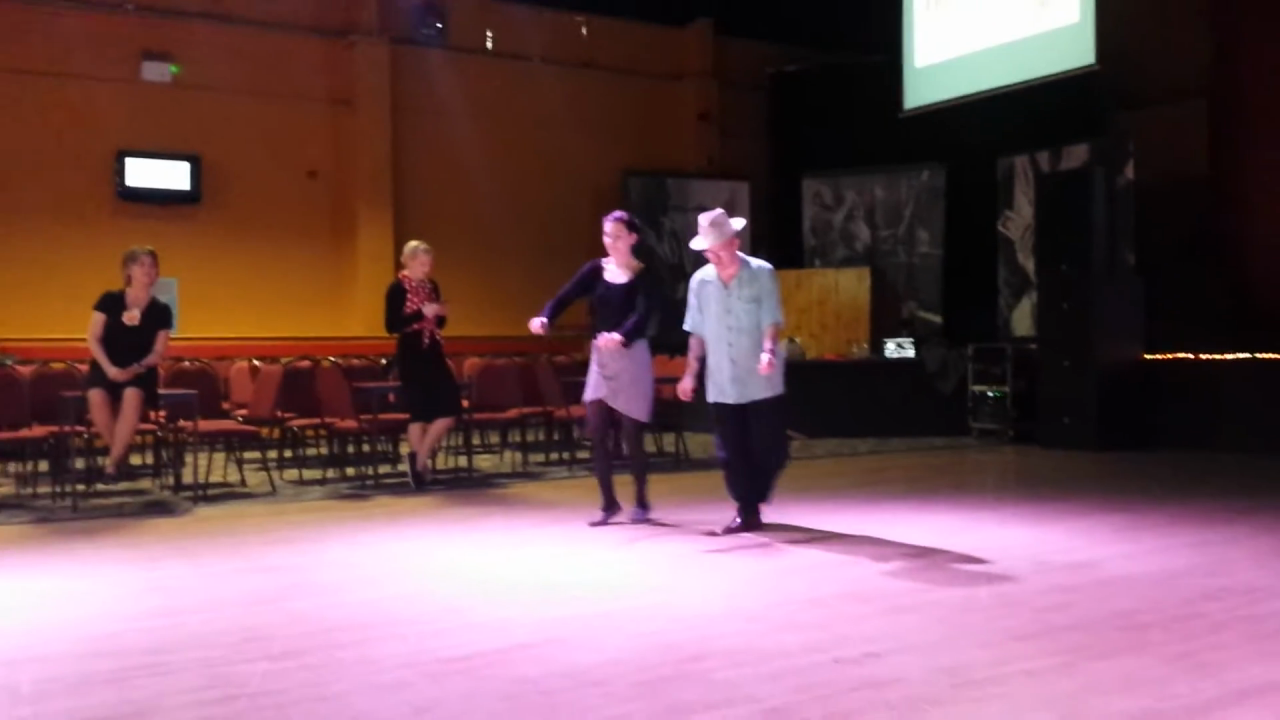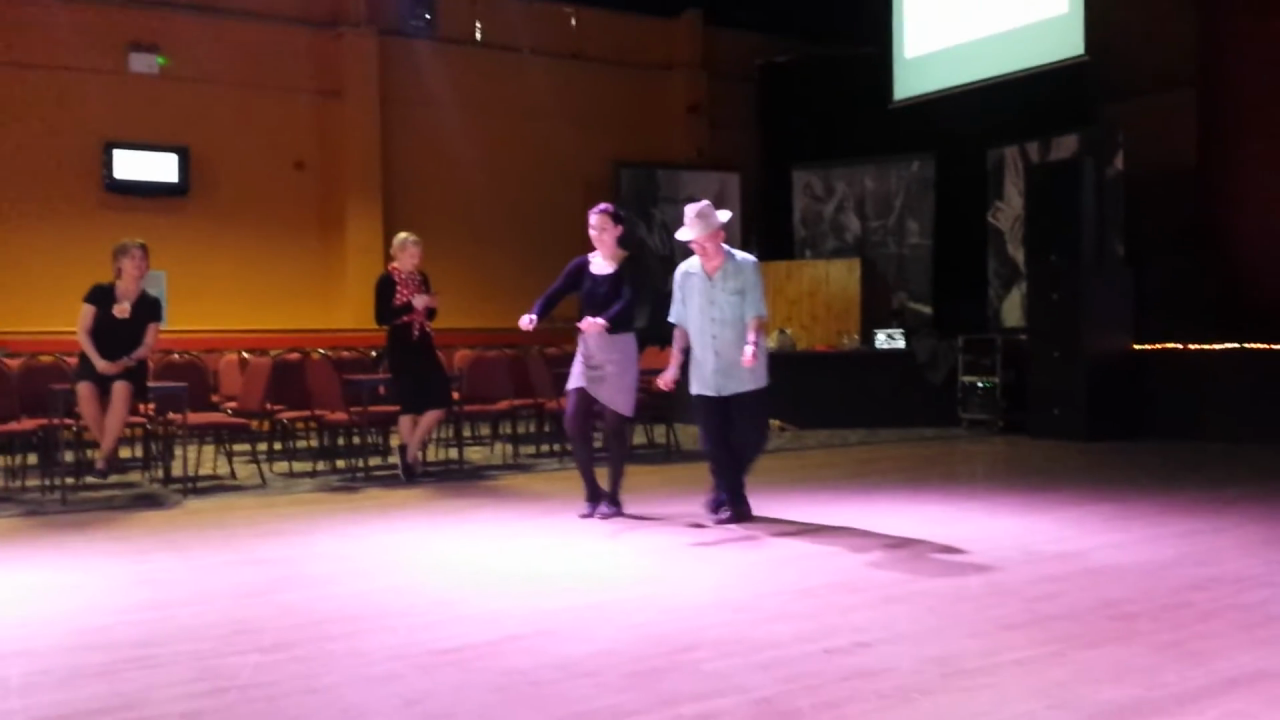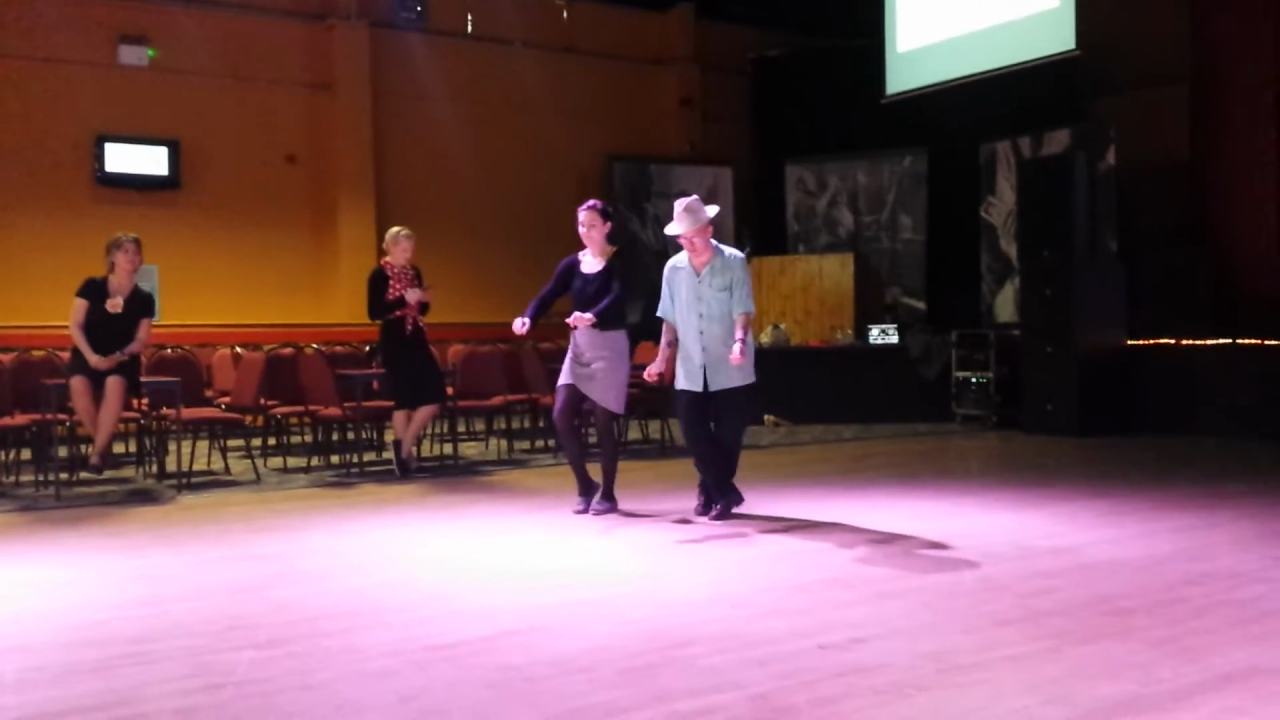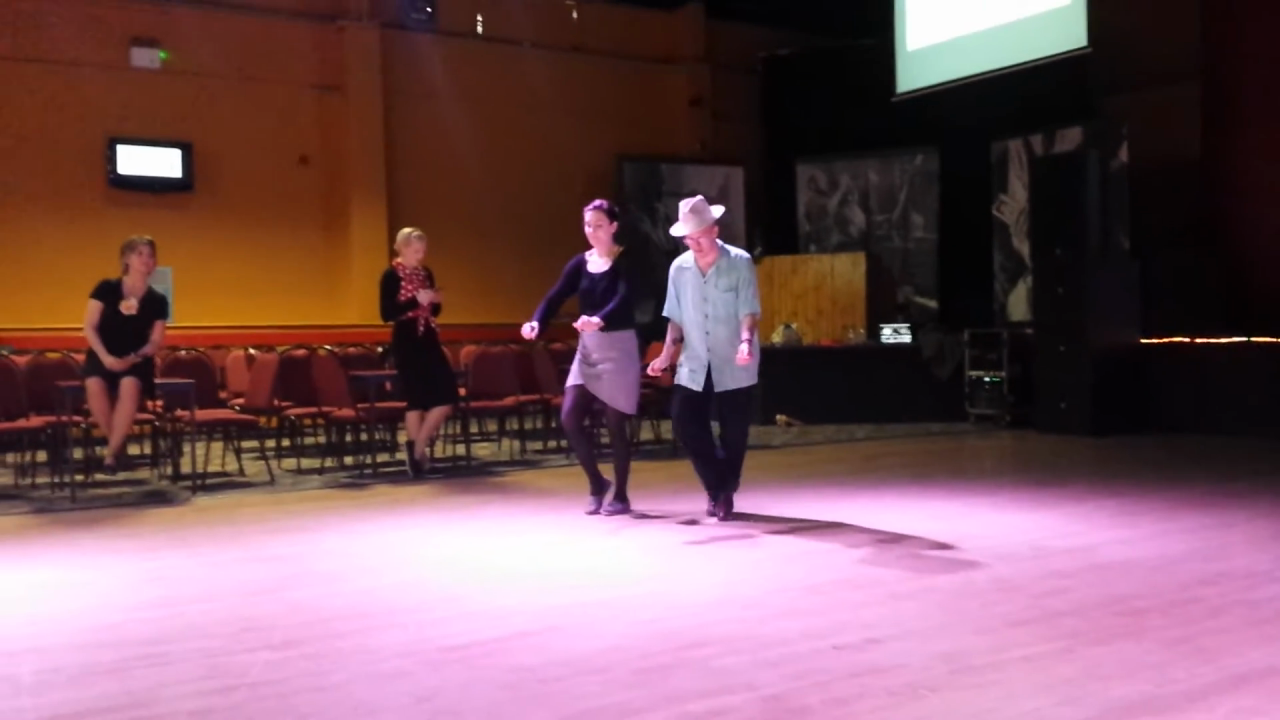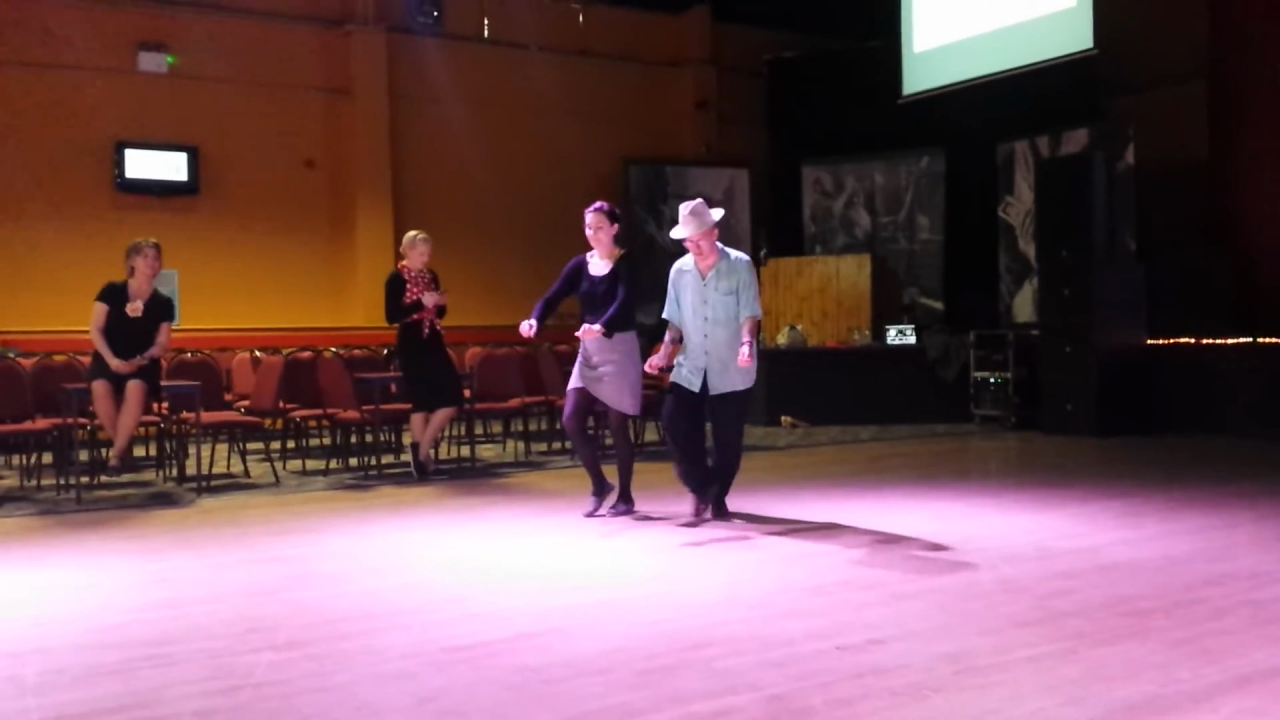
dt=0.1s
person 1, frame 1
left shoulder: (761, 274)
right shoulder: (700, 281)
left elbow: (771, 321)
right elbow: (697, 333)
left wrist: (768, 351)
right wrist: (690, 374)
left hip: (761, 380)
right hip: (722, 383)
left knee: (768, 446)
right knee: (733, 451)
left ankle: (754, 502)
right ankle: (748, 511)
person 1, frame 2
left shoulder: (746, 267)
right shoulder: (684, 273)
left elbow: (755, 315)
right elbow: (682, 325)
left wrist: (752, 344)
right wrist: (674, 366)
left hip: (743, 373)
right hip: (705, 375)
left knee: (748, 437)
right knee: (716, 441)
left ankle: (726, 494)
right ankle: (734, 500)
person 1, frame 3
left shoulder: (734, 262)
right shoulder: (673, 268)
left elbow: (742, 311)
right elbow: (670, 320)
left wrist: (740, 341)
right wrist: (662, 359)
left hip: (730, 369)
right hip: (690, 369)
left knee: (730, 433)
right knee: (696, 435)
left ankle: (714, 490)
right ankle: (723, 492)
person 1, frame 4
left shoulder: (740, 263)
right shoulder: (679, 268)
left elbow: (749, 312)
right elbow: (677, 319)
left wrist: (746, 341)
right wrist: (666, 354)
left hip: (734, 368)
right hip: (693, 366)
left knee: (733, 435)
right knee: (686, 427)
left ankle: (723, 492)
right ankle: (718, 487)
person 1, frame 5
left shoulder: (740, 266)
right shoulder: (679, 271)
left elbow: (749, 314)
right elbow: (676, 321)
left wrist: (746, 343)
right wrist: (664, 353)
left hip: (731, 371)
right hip: (690, 367)
left knee: (728, 437)
right knee: (674, 422)
left ankle: (717, 495)
right ankle: (702, 487)
person 2, frame 1
left shoulder: (644, 275)
right shoulder: (595, 269)
left elbow: (643, 314)
right elbow: (566, 296)
left wrist: (622, 336)
right wrist: (545, 317)
left hip: (632, 356)
right hip: (601, 356)
left knee: (631, 433)
right knee: (596, 432)
left ankle: (641, 501)
right ankle: (609, 502)
person 2, frame 2
left shoulder: (629, 265)
right shoulder: (582, 265)
left elbow: (628, 302)
right elbow: (555, 293)
left wrist: (604, 321)
right wrist: (535, 314)
left hip: (619, 348)
right hip: (587, 350)
left knee: (613, 427)
right knee: (573, 421)
left ankle: (613, 498)
right ankle: (592, 493)
person 2, frame 3
left shoulder: (618, 261)
right shoulder: (573, 264)
left elbow: (617, 297)
right elbow: (549, 296)
left wrist: (592, 317)
right wrist: (528, 318)
left hip: (610, 345)
right hip: (579, 347)
left knee: (603, 424)
right knee: (561, 417)
left ankle: (608, 495)
right ankle: (585, 486)
person 2, frame 4
left shoulder: (624, 260)
right shoulder: (580, 263)
left elbow: (622, 298)
right elbow: (556, 297)
left wrist: (599, 320)
right wrist: (536, 322)
left hip: (619, 345)
right hip: (587, 348)
left knee: (615, 425)
right knee: (570, 418)
left ankle: (621, 495)
right ankle: (597, 483)
person 2, frame 5
left shoulder: (625, 263)
right shoulder: (580, 265)
left elbow: (623, 302)
right elbow: (555, 296)
left wrist: (600, 327)
right wrist: (535, 320)
left hip: (620, 347)
right hip: (588, 351)
left knee: (617, 427)
right knee: (571, 420)
left ankle: (625, 496)
right ankle: (599, 484)
person 3, frame 1
left shoulder: (432, 286)
right shoulder: (397, 288)
right elbow: (392, 326)
left wrist: (441, 314)
right wrist: (420, 313)
left hip: (433, 351)
right hip: (410, 353)
left knee: (450, 407)
right knee: (419, 410)
left ankle: (420, 458)
right ankle: (418, 464)
person 3, frame 2
left shoulder: (421, 278)
right shoulder: (386, 280)
right elbow: (381, 318)
left wrist: (431, 306)
right wrist: (410, 306)
left hip: (423, 343)
right hip: (400, 346)
left knee: (440, 399)
right knee: (409, 402)
left ankle: (410, 450)
right ankle: (409, 455)
person 3, frame 3
left shoulder: (414, 272)
right shoulder: (379, 275)
right elbow: (374, 313)
left wrist: (424, 300)
right wrist: (403, 300)
left hip: (416, 338)
right hip: (394, 340)
left knee: (434, 394)
right knee: (403, 397)
left ankle: (405, 446)
right ankle: (403, 451)
person 3, frame 4
left shoulder: (426, 274)
right shoulder: (391, 276)
right elbow: (386, 314)
left wrist: (436, 302)
right wrist: (415, 301)
left hip: (428, 339)
right hip: (406, 341)
left knee: (447, 395)
right knee: (416, 399)
left ankle: (418, 447)
right ankle: (416, 453)
person 3, frame 5
left shoulder: (431, 276)
right shoulder: (396, 278)
right elbow: (392, 317)
left wrist: (441, 304)
right wrist: (420, 303)
left hip: (433, 341)
right hip: (411, 344)
left knee: (451, 397)
right knee: (421, 401)
left ankle: (423, 449)
right ankle: (420, 455)
person 4, frame 1
left shoulder: (161, 310)
right shoulder: (109, 300)
left elbow: (158, 352)
right elbow: (93, 339)
left wrist: (136, 368)
right wrist: (109, 368)
left hip: (140, 372)
right hip: (106, 368)
left knee: (132, 396)
right knee: (96, 397)
left ankle: (113, 460)
right ankle: (119, 453)
person 4, frame 2
left shoulder: (151, 304)
right shoulder: (99, 293)
left elbow: (148, 345)
right elbow: (82, 332)
left wrist: (126, 361)
right wrist: (98, 361)
left hip: (129, 365)
right hip: (94, 361)
left knee: (121, 389)
right knee: (85, 390)
left ankle: (103, 456)
right ankle: (107, 447)
person 4, frame 3
left shoulder: (144, 299)
right shoulder: (92, 286)
left elbow: (141, 340)
right elbow: (75, 326)
left wrist: (118, 356)
right wrist: (91, 356)
left hip: (122, 360)
right hip: (87, 355)
left knee: (115, 384)
right knee: (79, 384)
left ankle: (97, 451)
right ankle: (101, 442)
person 4, frame 4
left shoulder: (158, 301)
right shoulder: (106, 288)
left elbow: (155, 342)
right elbow: (89, 327)
left wrist: (133, 358)
right wrist: (105, 357)
left hip: (136, 361)
right hip: (101, 357)
left knee: (129, 386)
right knee: (94, 386)
left ankle: (112, 451)
right ankle: (116, 443)
person 4, frame 5
left shoulder: (164, 303)
right shoulder: (111, 291)
left elbow: (161, 344)
right elbow: (95, 330)
left wrist: (140, 360)
right wrist: (111, 360)
left hip: (142, 363)
right hip: (107, 359)
left knee: (135, 388)
right knee: (100, 388)
left ankle: (117, 453)
right ankle: (122, 445)
